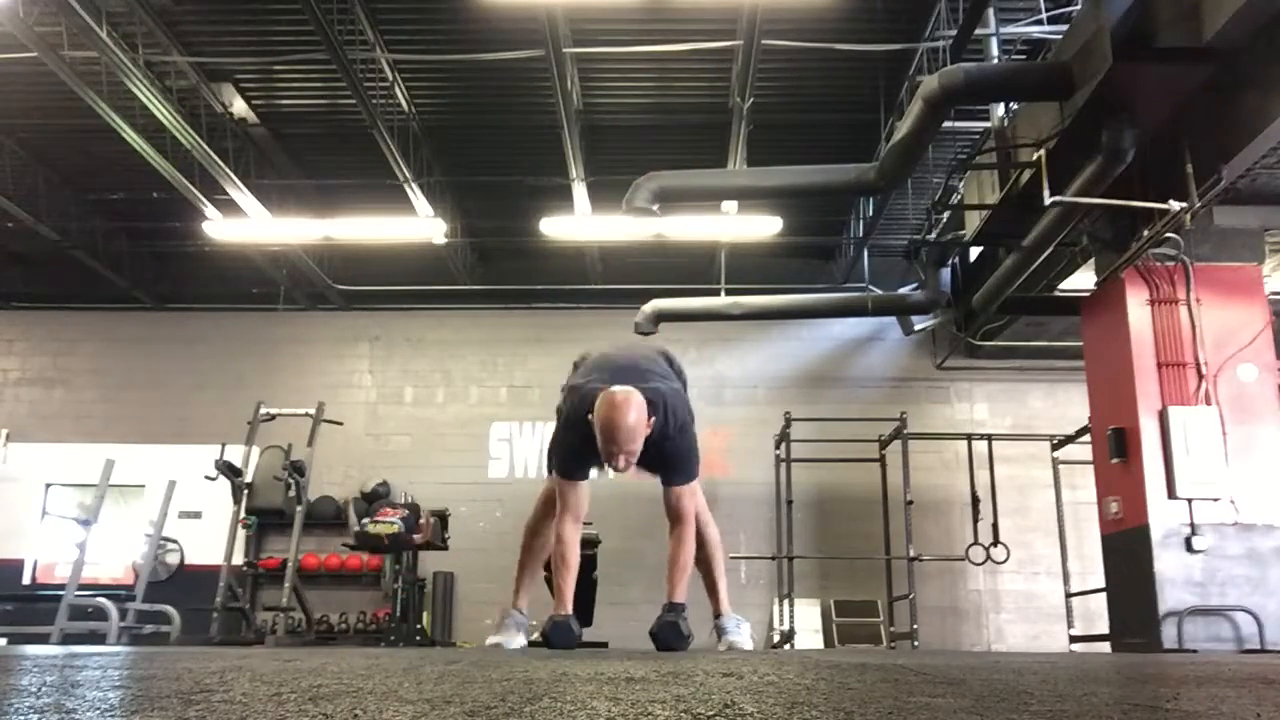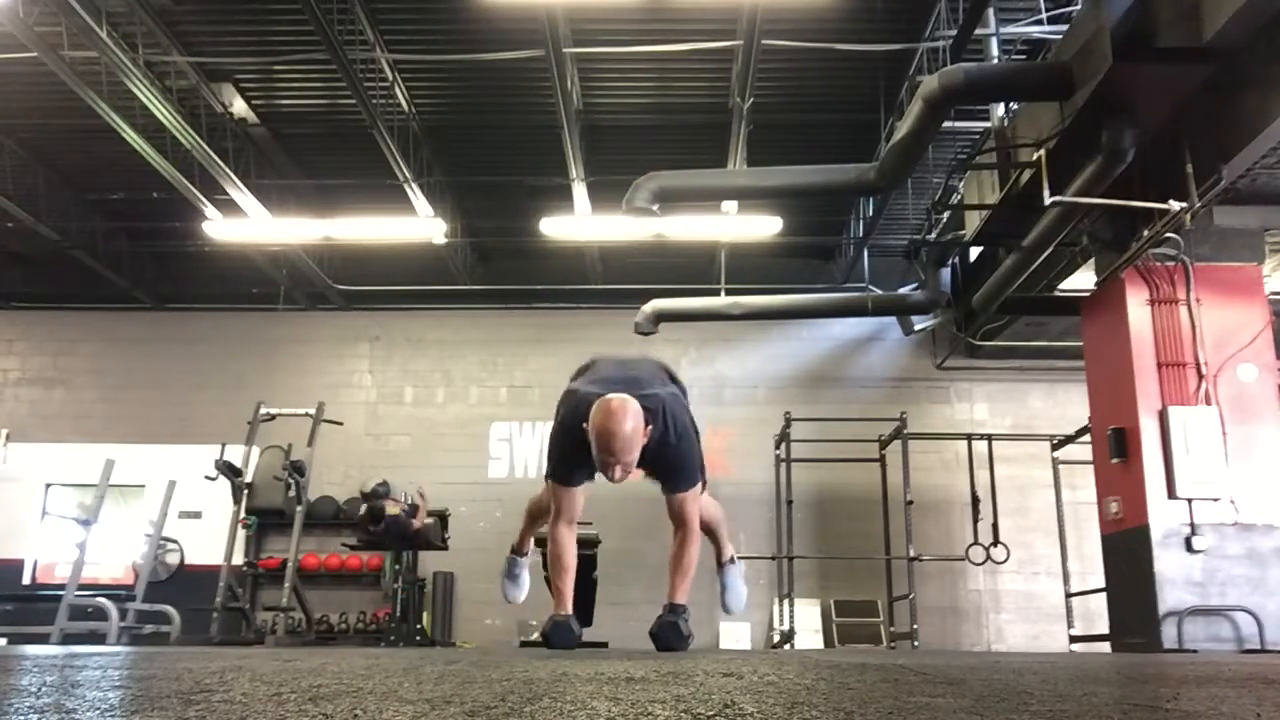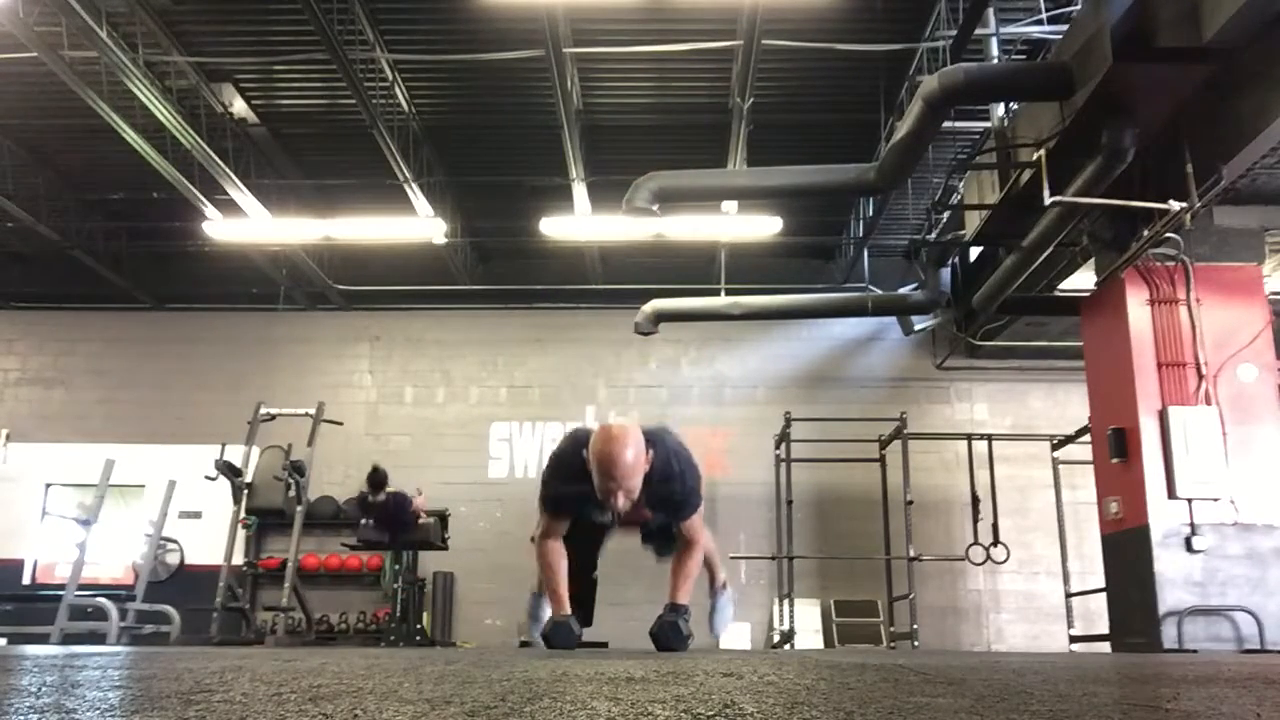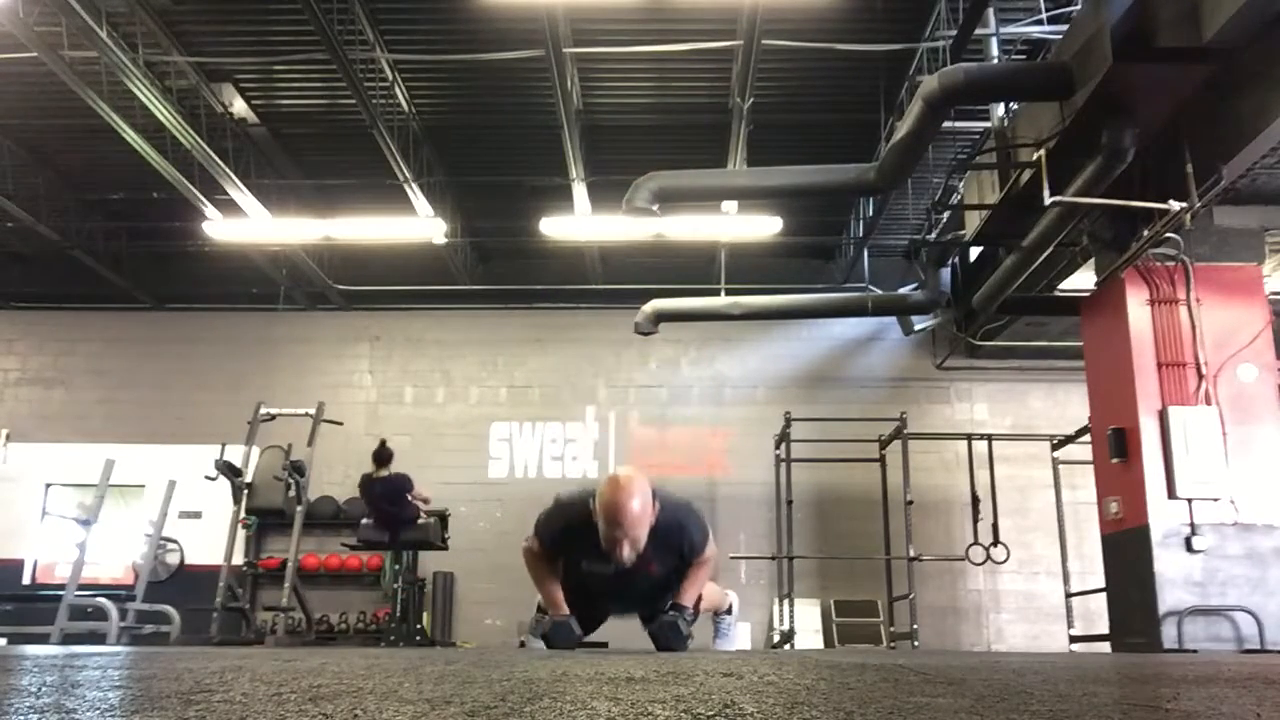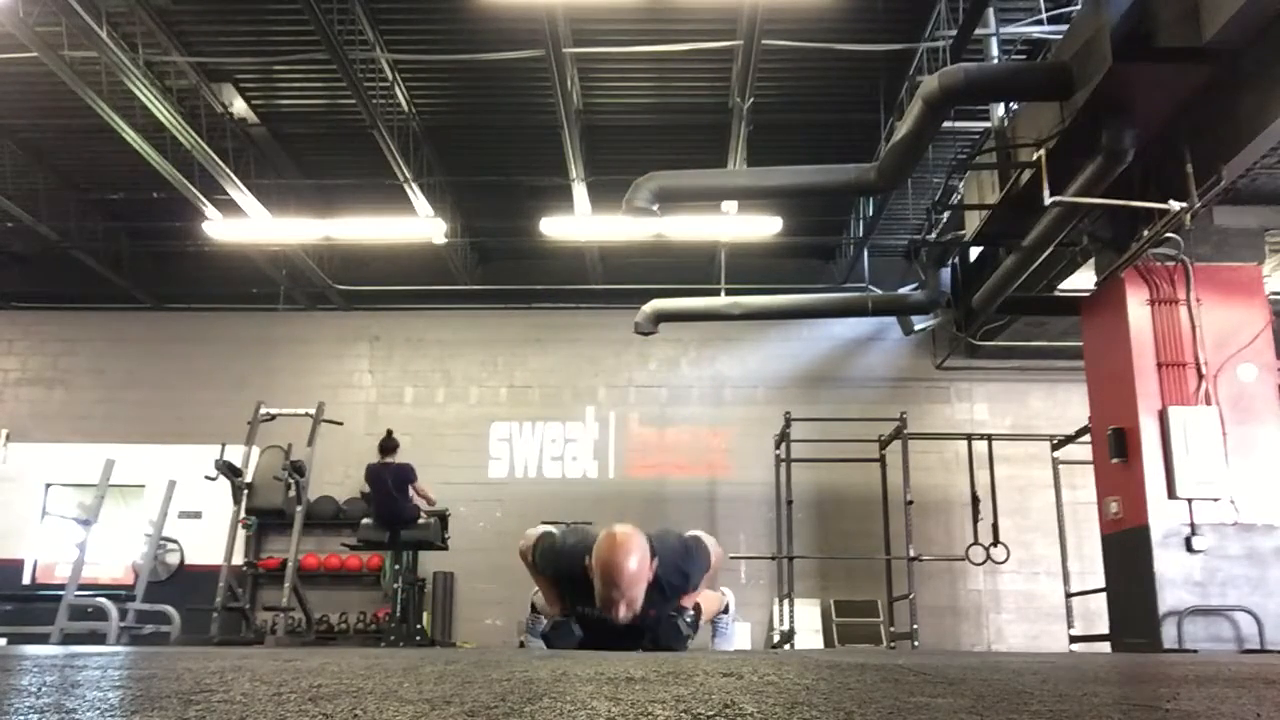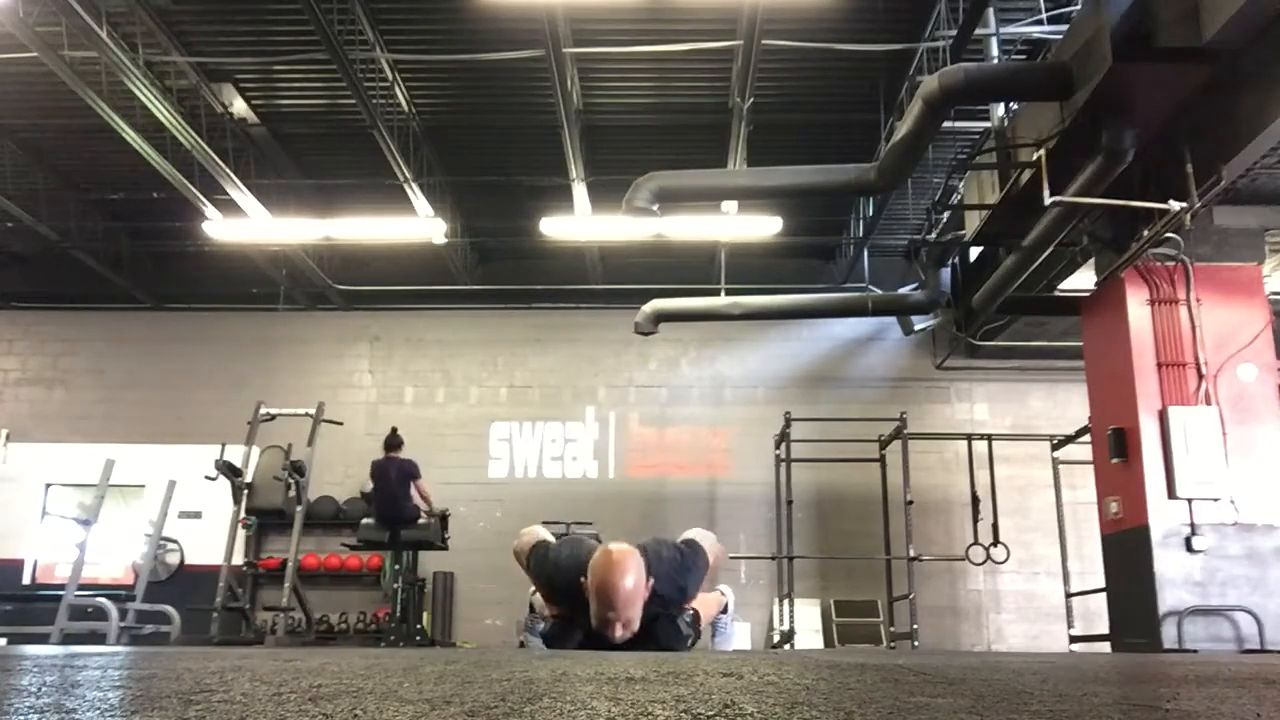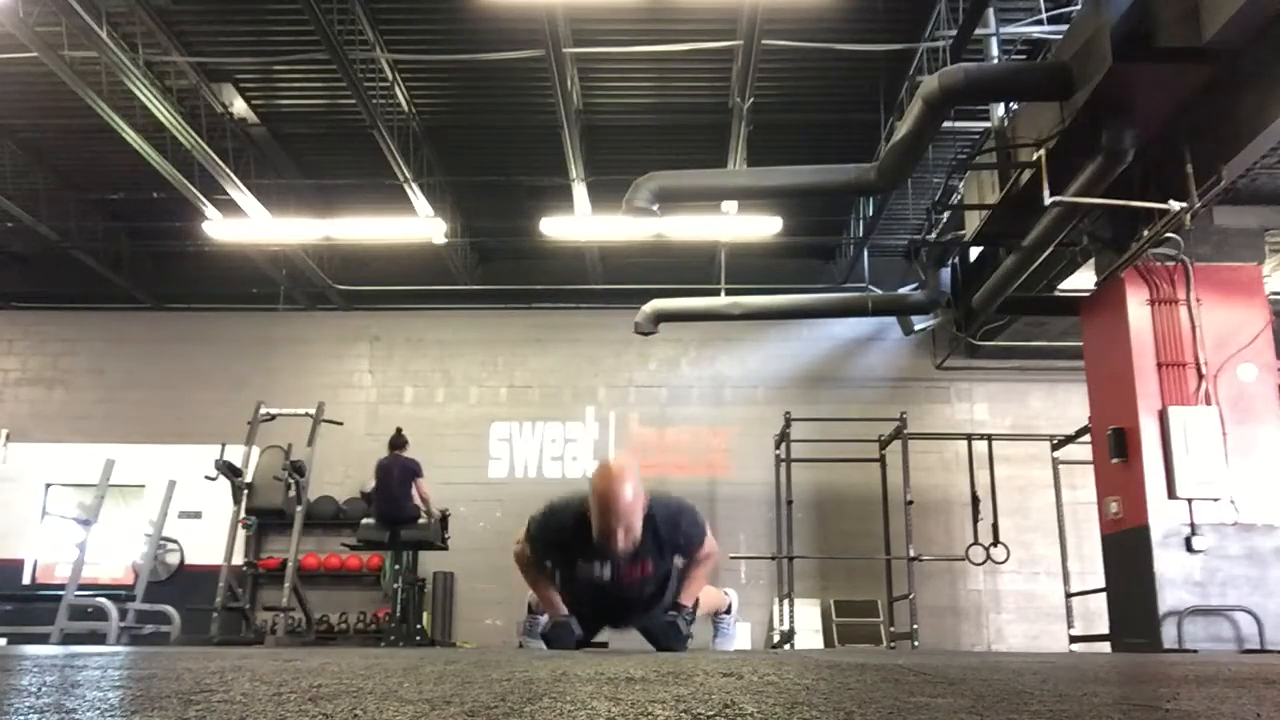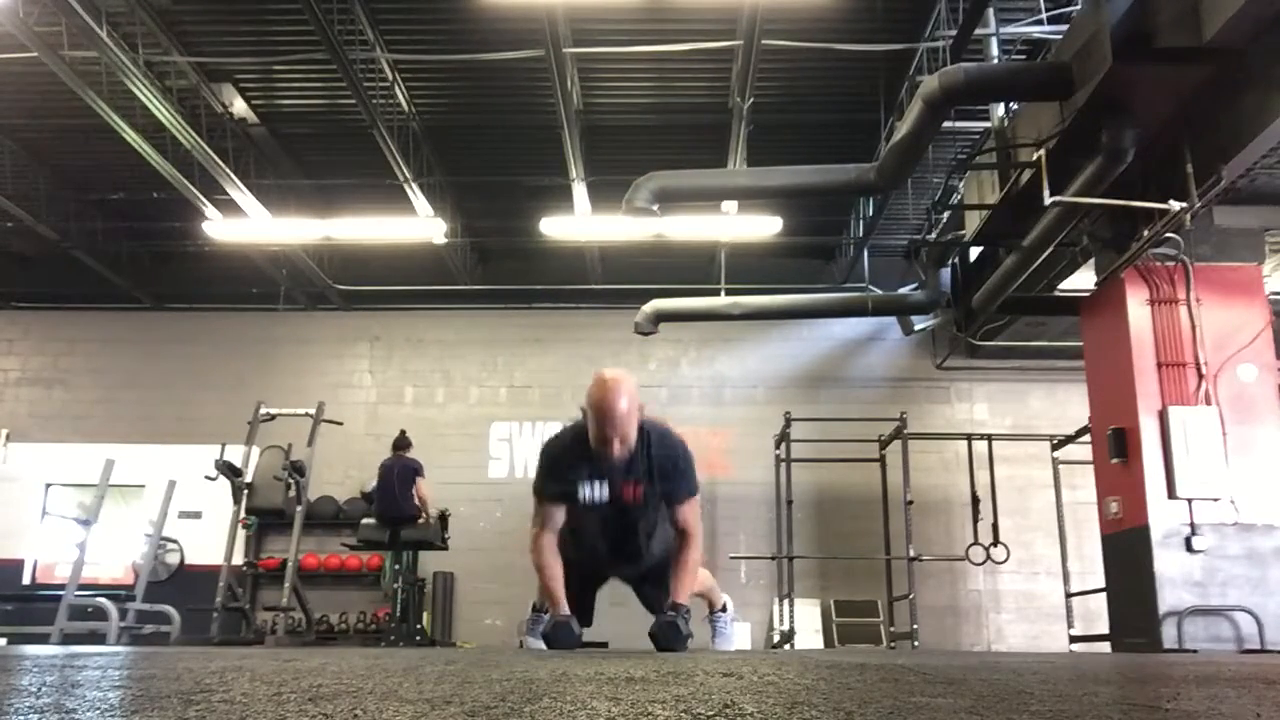
dt=0.2s
person 1, frame 1
left shoulder: (674, 424)
right shoulder: (576, 419)
left elbow: (683, 520)
right elbow: (570, 519)
left wrist: (675, 607)
right wrist: (562, 613)
left knee: (693, 507)
right knee: (553, 499)
left ankle: (724, 617)
right ankle: (517, 613)
person 1, frame 2
left shoulder: (674, 429)
right shoulder: (570, 426)
left elbow: (687, 524)
right elbow: (564, 523)
left wrist: (676, 608)
right wrist: (563, 614)
left knee: (695, 503)
right knee: (554, 500)
left ankle: (726, 557)
right ankle: (520, 549)
person 1, frame 3
left shoulder: (676, 465)
right shoulder: (566, 463)
left elbow: (693, 539)
right elbow: (550, 537)
left wrist: (677, 608)
right wrist: (562, 615)
left ankle: (719, 583)
right ankle: (542, 593)
person 1, frame 4
left shoulder: (679, 521)
right shoulder: (569, 517)
left elbow: (705, 558)
right elbow: (533, 552)
left wrist: (681, 609)
right wrist: (560, 617)
left ankle: (724, 605)
right ankle: (546, 610)
person 1, frame 5
left shoulder: (677, 561)
right shoulder: (566, 557)
left elbow: (713, 552)
right elbow: (528, 546)
left wrist: (682, 609)
right wrist: (558, 610)
left ankle: (721, 603)
right ankle: (540, 605)
person 1, frame 6
left shoulder: (673, 574)
right shoulder: (563, 571)
left elbow: (708, 543)
right elbow: (524, 541)
left wrist: (683, 610)
right wrist: (556, 610)
left ankle: (720, 601)
right ankle: (541, 602)
person 1, frame 7
left shoulder: (673, 518)
right shoulder: (560, 521)
left elbow: (706, 554)
right elbow: (524, 554)
left wrist: (682, 609)
right wrist: (559, 614)
left ankle: (723, 604)
right ankle: (538, 609)
person 1, frame 8
left shoulder: (668, 448)
right shoulder: (559, 451)
left elbow: (690, 533)
right elbow: (544, 534)
left wrist: (679, 606)
right wrist: (560, 613)
left hip: (649, 547)
right hip: (583, 548)
left ankle: (719, 605)
right ankle: (542, 608)
